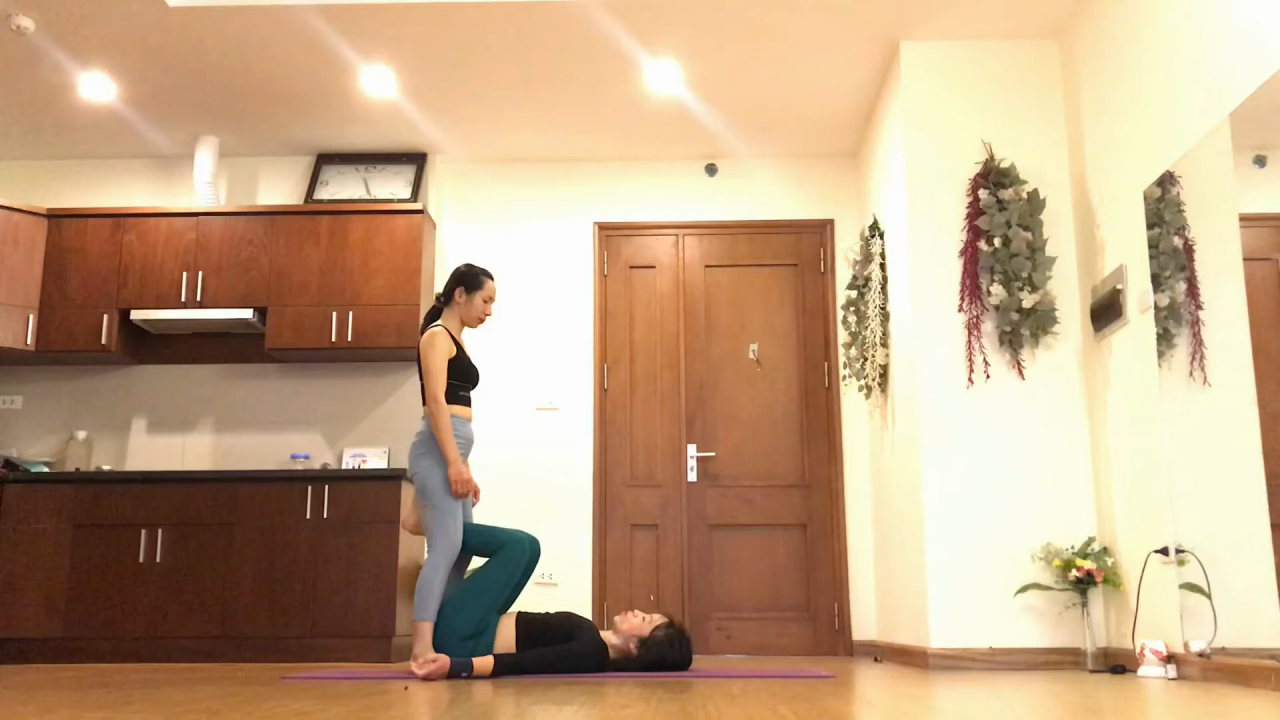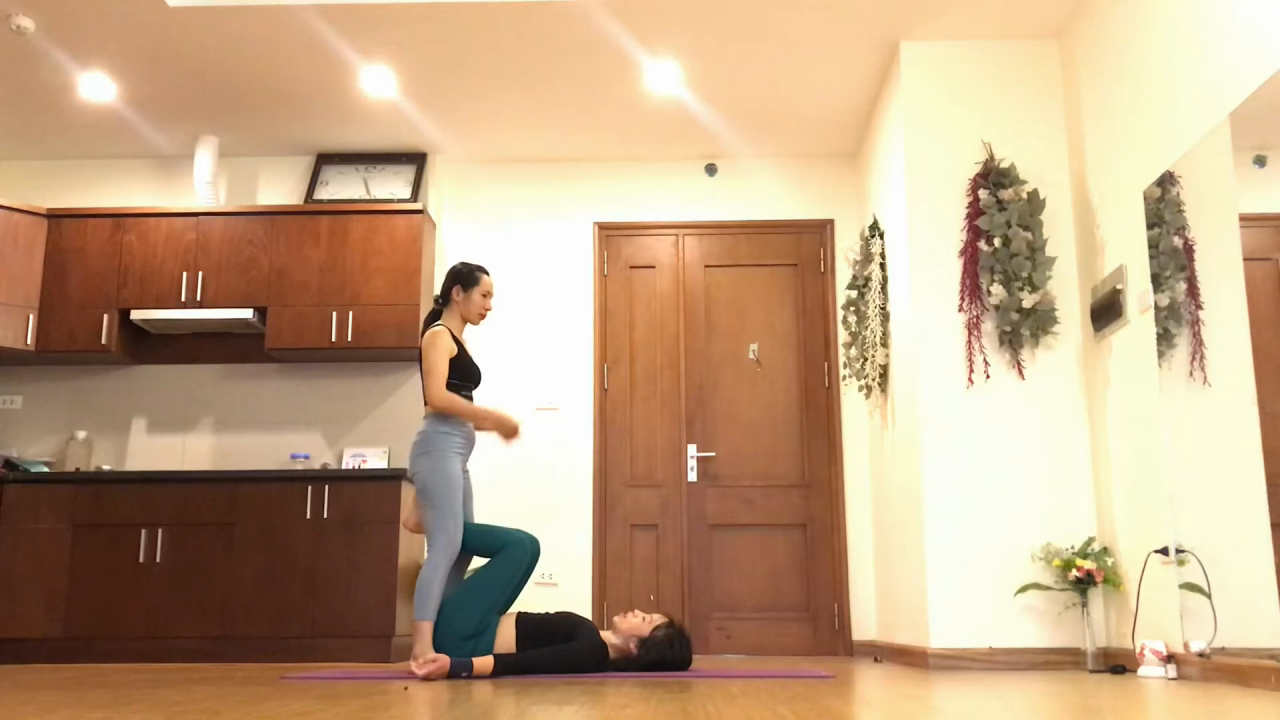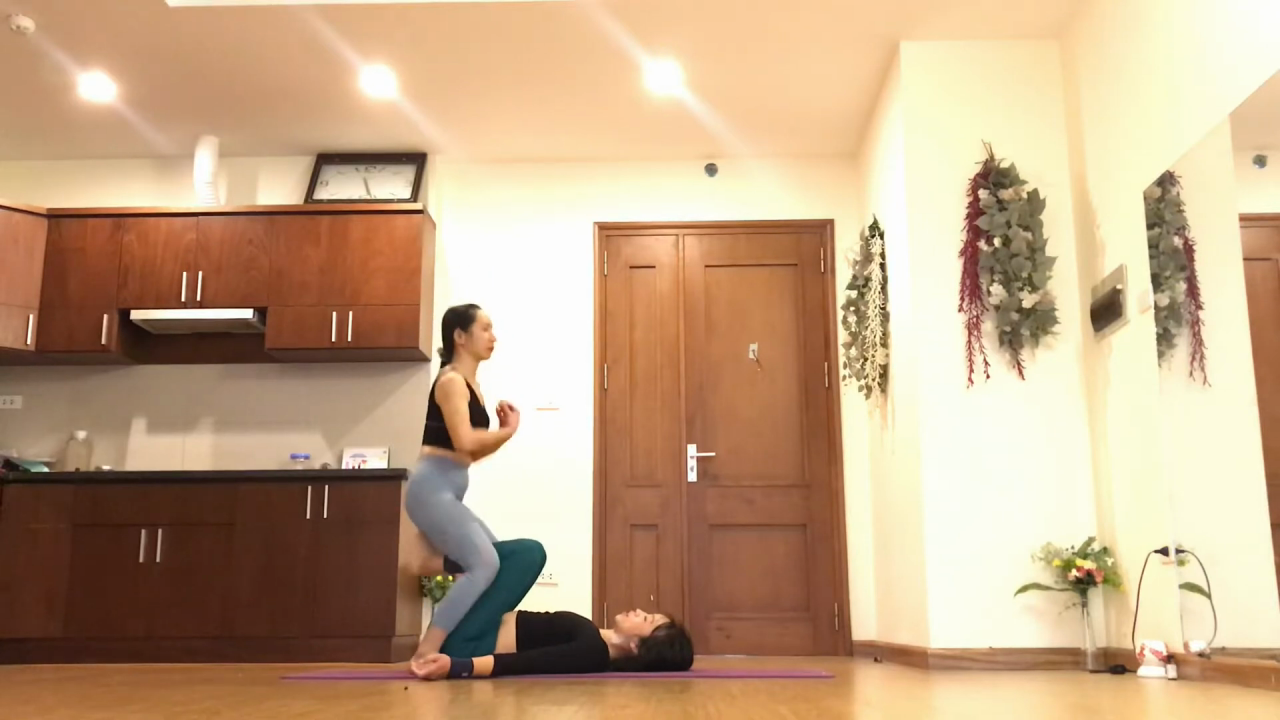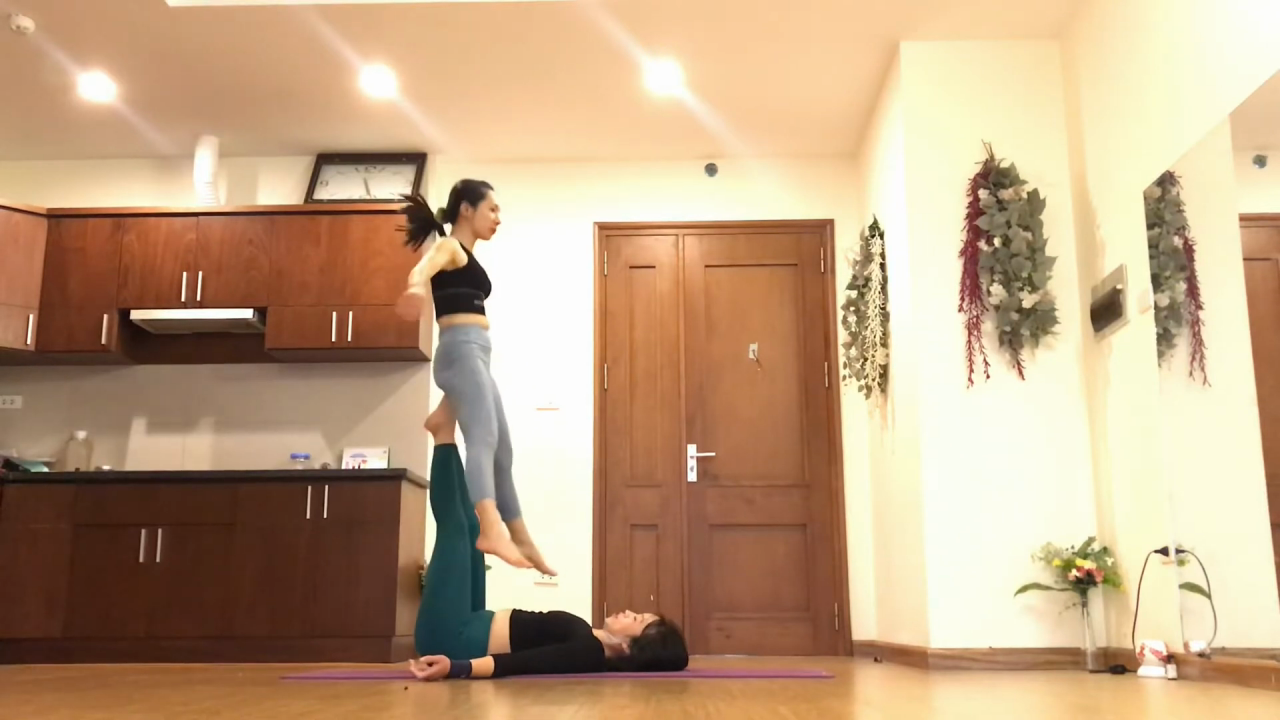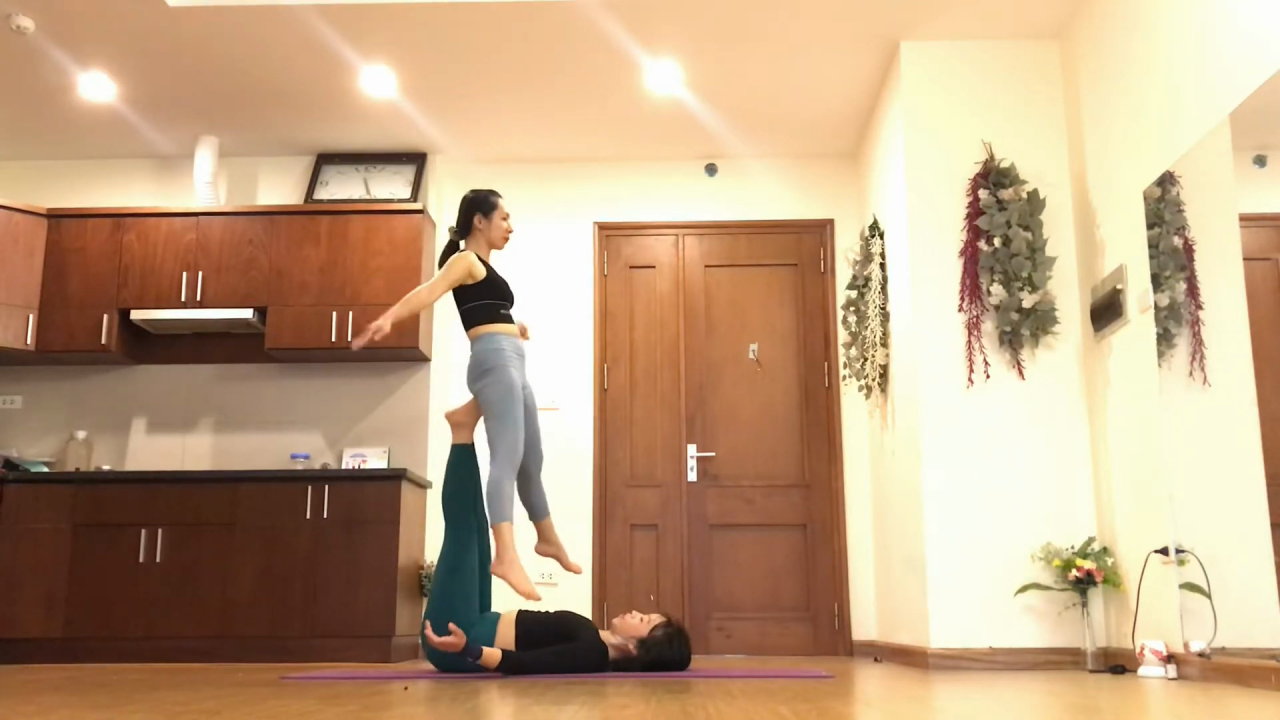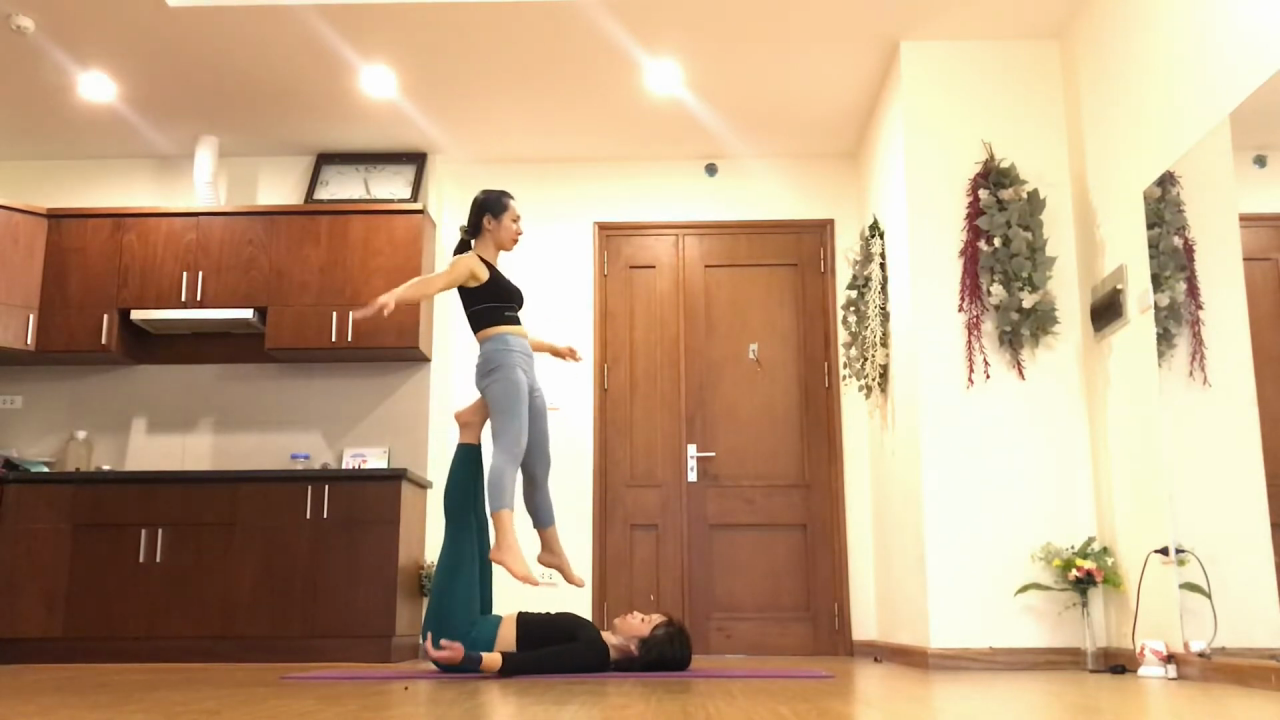
dt=0.7s
person 1, frame 1
left shoulder: (455, 341)
right shoulder: (437, 335)
right elbow: (436, 401)
left wrist: (463, 466)
right wrist: (454, 463)
left hip: (451, 451)
right hip: (438, 450)
left knee: (461, 550)
right knee: (445, 547)
right ankle: (422, 649)
person 1, frame 2
left shoulder: (457, 340)
right shoulder: (438, 334)
right elbow: (436, 396)
left wrist: (489, 421)
right wrist: (493, 417)
left hip: (454, 451)
right hip: (440, 447)
left knee: (462, 549)
right knee: (445, 546)
right ankle: (423, 648)
person 1, frame 3
left shoulder: (469, 385)
right shoulder: (452, 382)
left elbow: (473, 447)
right elbow: (464, 443)
left wrist: (503, 428)
right wrist: (506, 433)
left hip: (445, 494)
right hip: (431, 491)
left knee: (487, 564)
right knee: (485, 565)
left ankle: (449, 646)
right ankle: (428, 652)
person 1, frame 4
left shoulder: (466, 256)
right shoulder: (448, 247)
right elbow: (422, 270)
right wrist: (416, 287)
left hip: (474, 355)
right hip: (461, 351)
left knee: (501, 453)
right knee: (484, 439)
left ankle: (521, 540)
right ankle: (492, 531)
person 1, frame 5
left shoulder: (482, 267)
right shoulder: (465, 260)
right elbow: (427, 292)
right wrist: (386, 319)
left hip: (511, 364)
right hip: (494, 360)
left knee: (530, 461)
right knee: (508, 456)
left ankle: (548, 538)
right ankle: (506, 555)
person 1, frame 6
left shoulder: (494, 273)
right shoulder: (471, 263)
right elbow: (429, 283)
left wrist: (551, 347)
right wrist: (391, 296)
left hip: (521, 366)
right hip: (502, 362)
left knee: (538, 465)
right knee: (511, 448)
left ankle: (551, 548)
right ankle: (506, 543)
person 2, frame 1
left shoulder: (591, 653)
right shoulder: (594, 642)
left elbow: (521, 663)
left wrist: (456, 665)
left hip: (462, 640)
right hip: (473, 638)
left knee: (520, 546)
right knee: (523, 547)
person 2, frame 2
left shoulder: (592, 653)
right shoulder: (594, 642)
left elbow: (519, 664)
left wrist: (456, 666)
left hip: (463, 640)
right hip: (475, 637)
left knee: (521, 546)
right knee: (524, 547)
person 2, frame 3
left shoulder: (593, 653)
right shoulder: (595, 642)
left elbow: (520, 664)
left wrist: (457, 666)
left hip: (466, 644)
right hip: (476, 642)
left knee: (529, 553)
right knee: (528, 554)
person 2, frame 4
left shoulder: (588, 653)
right shoulder: (588, 642)
left elbow: (517, 665)
left wrist: (455, 667)
left hip: (452, 642)
right hip: (466, 634)
left knee: (455, 528)
left ankle: (445, 434)
right ankle: (445, 432)
person 2, frame 5
left shoulder: (592, 654)
right shoulder: (594, 642)
left elbow: (520, 664)
left wrist: (465, 649)
left hip: (452, 644)
right hip: (471, 632)
left knee: (462, 531)
left ankle: (463, 431)
right ankle: (464, 429)
person 2, frame 6
left shoulder: (594, 654)
right shoulder: (595, 644)
left elbow: (520, 664)
left wrist: (466, 658)
left hip: (459, 641)
right hip: (471, 638)
left knee: (461, 532)
left ankle: (471, 431)
